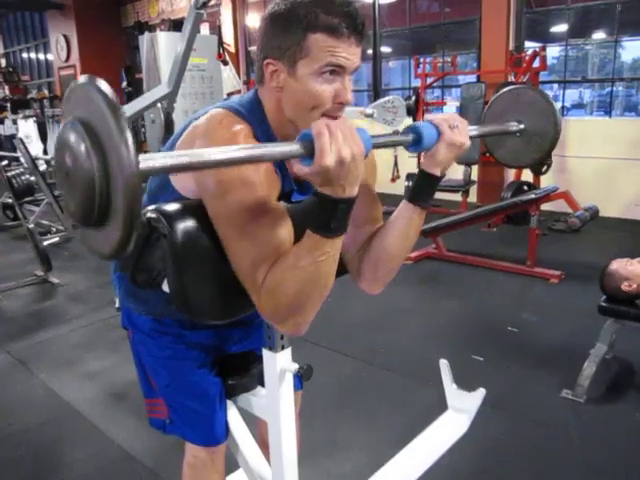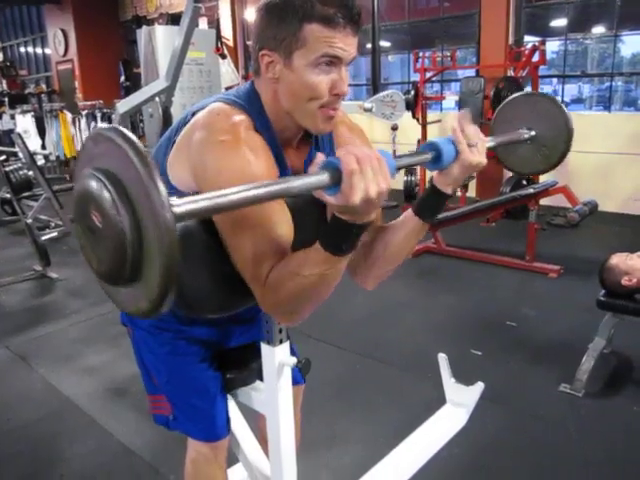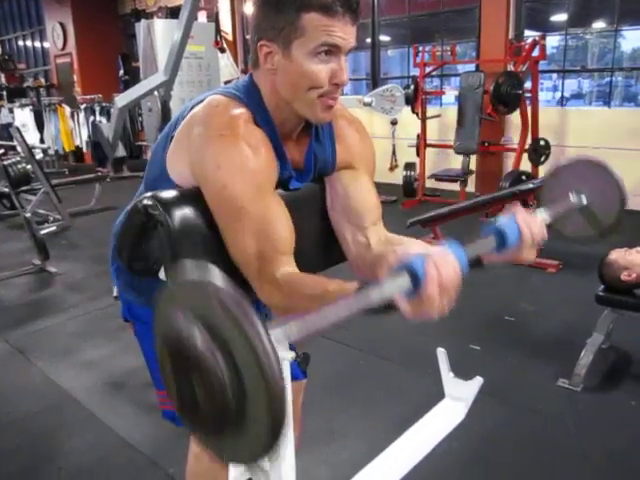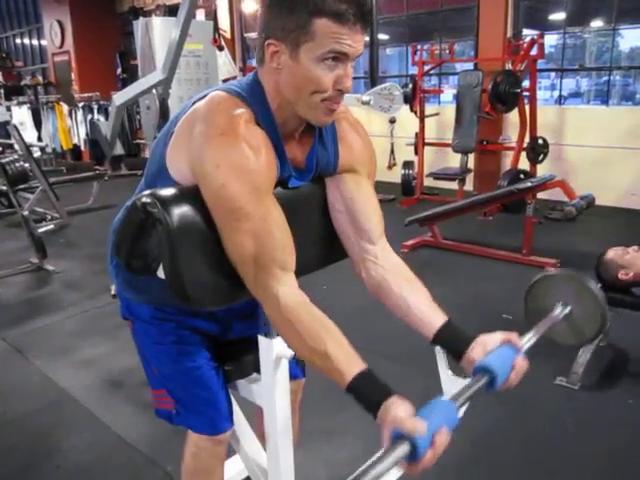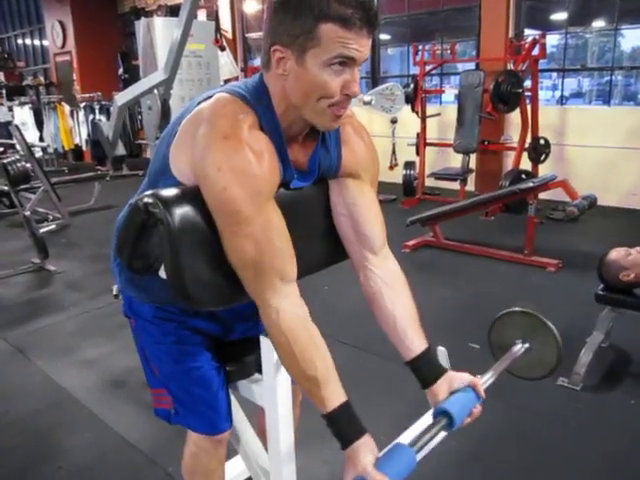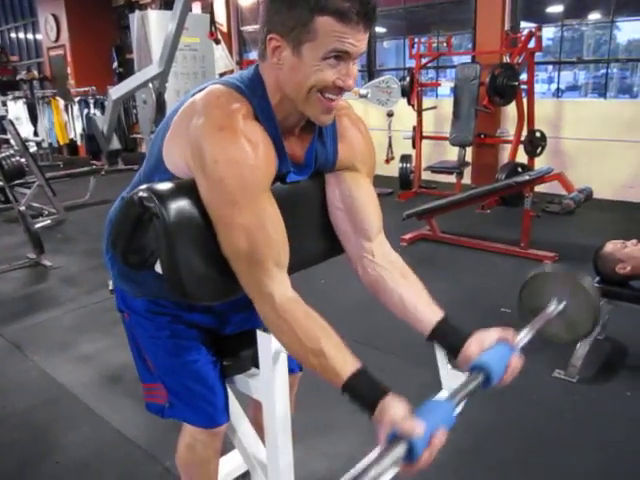
dt=0.4s
person 1, frame 1
left shoulder: (339, 143)
right shoulder: (229, 144)
left elbow: (371, 276)
right elbow: (288, 314)
left wrist: (428, 178)
right wrist: (336, 200)
left hip: (239, 292)
right hip: (166, 305)
right knee: (208, 437)
person 1, frame 2
left shoulder: (341, 139)
right shoulder: (229, 141)
left elbow: (365, 269)
right elbow: (282, 301)
left wrist: (440, 191)
right wrist: (349, 222)
left knee: (285, 389)
right knee: (210, 433)
person 1, frame 3
left shoulder: (342, 133)
right shoulder: (229, 137)
left elbow: (368, 246)
right elbow: (278, 284)
left hip: (237, 280)
right hip: (165, 289)
left knee: (285, 385)
person 1, frame 4
left shoulder: (343, 136)
right shoulder: (229, 137)
left elbow: (373, 255)
right elbow: (279, 291)
left wrist: (461, 343)
right wrist: (380, 401)
left hip: (239, 279)
right hip: (163, 290)
left knee: (286, 382)
right knee: (211, 426)
person 1, frame 5
left shoulder: (348, 141)
right shoulder: (234, 141)
left elbow: (376, 261)
right elbow: (279, 298)
left wrist: (432, 375)
right wrist: (352, 437)
left hip: (239, 277)
right hip: (164, 285)
left knee: (285, 382)
right knee: (211, 426)
person 1, frame 6
left shoulder: (344, 131)
right shoulder: (229, 132)
left elbow: (372, 252)
right elbow: (271, 292)
left wrist: (459, 341)
right wrist: (375, 400)
left hip: (239, 270)
right hip: (158, 280)
right knee: (206, 418)
